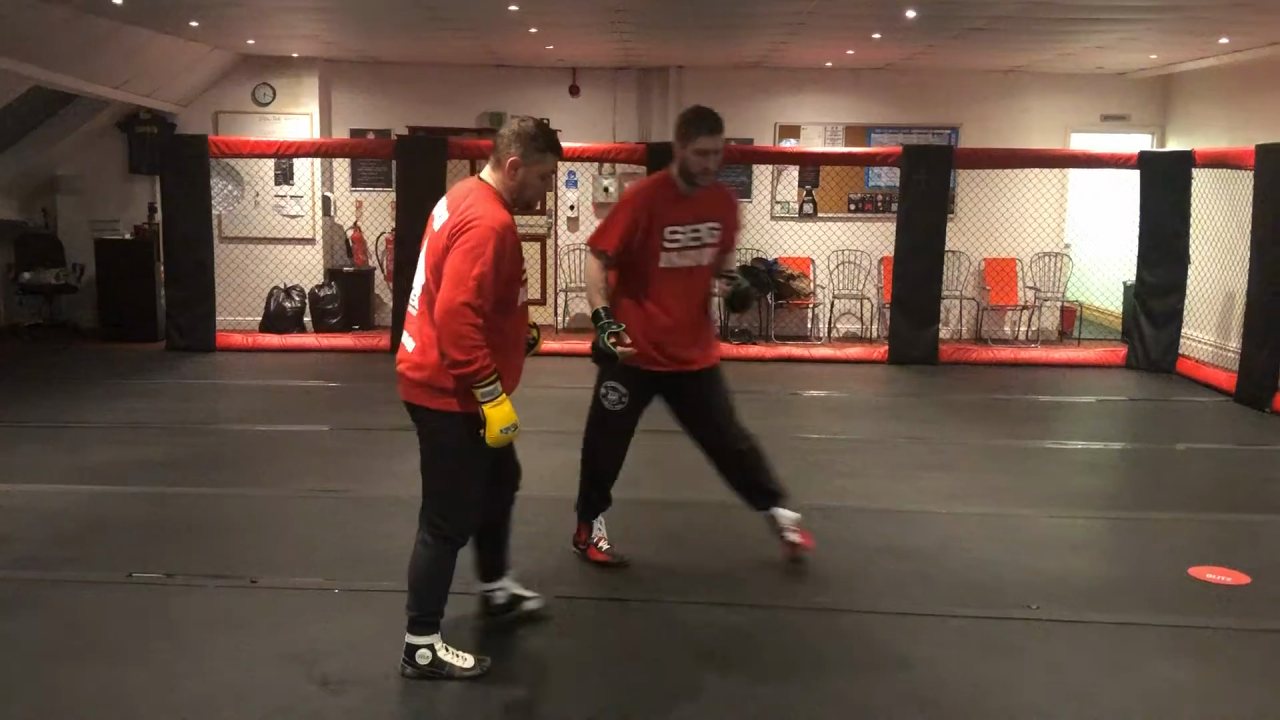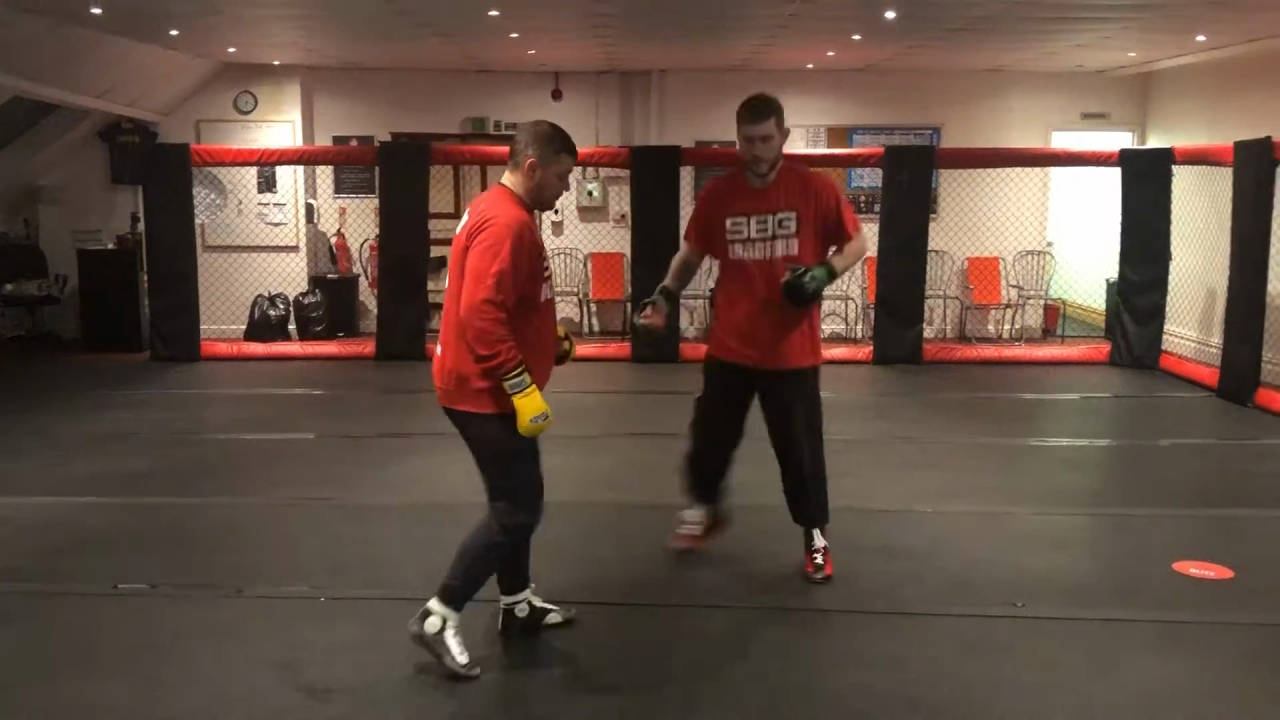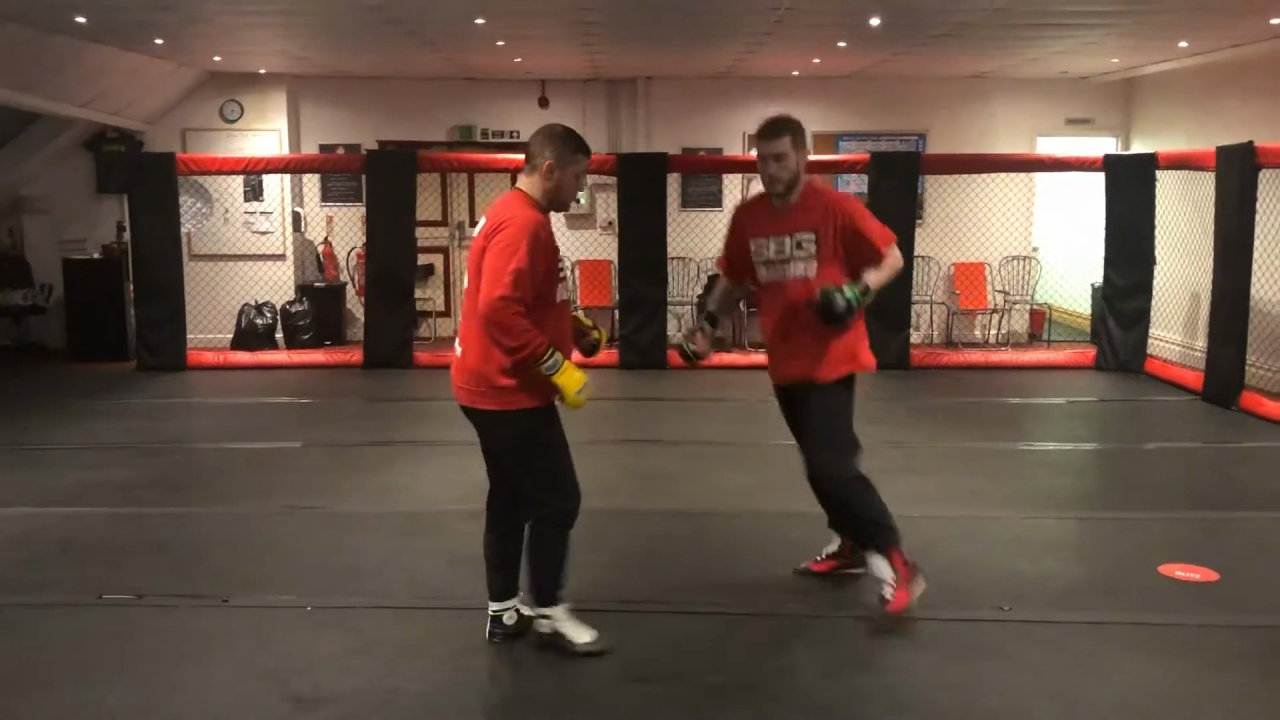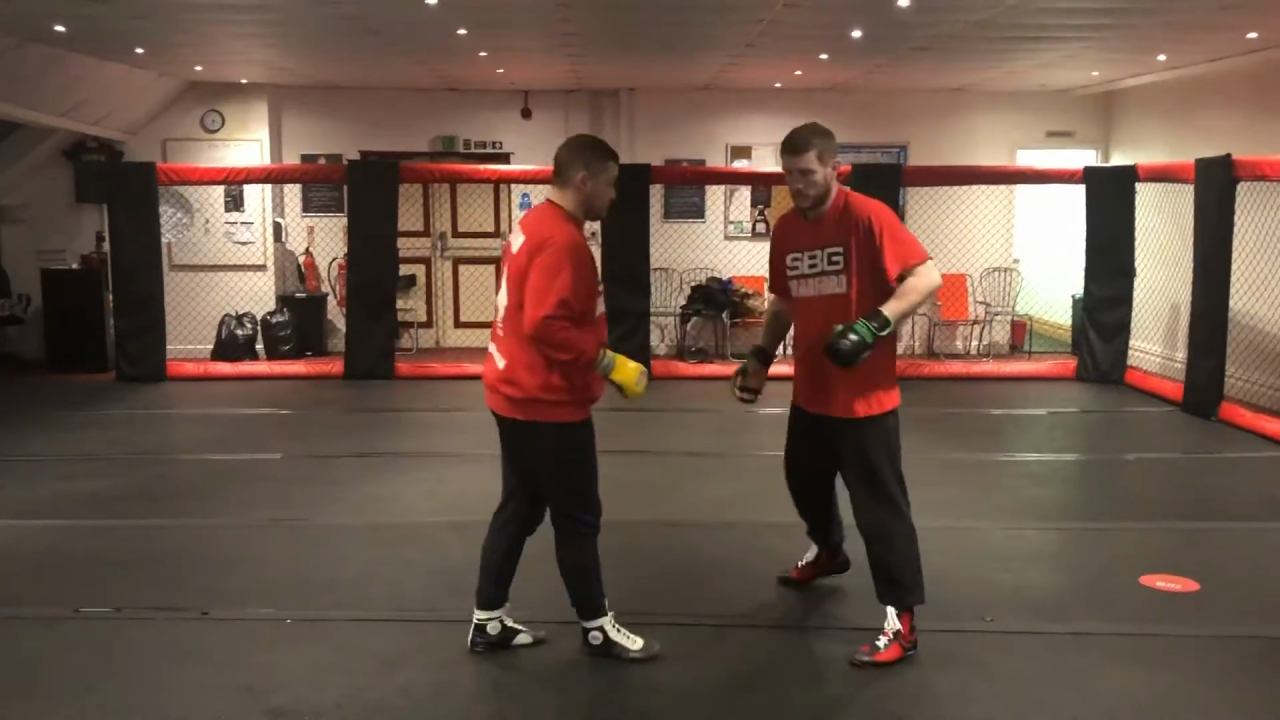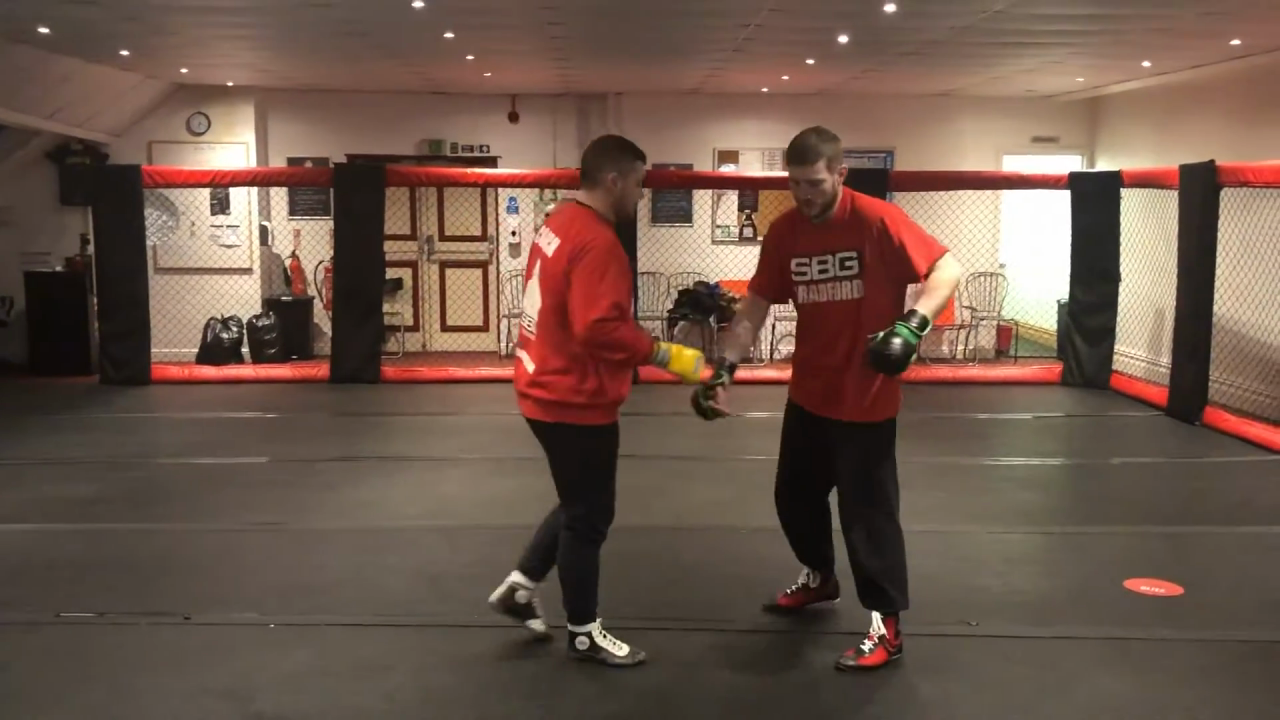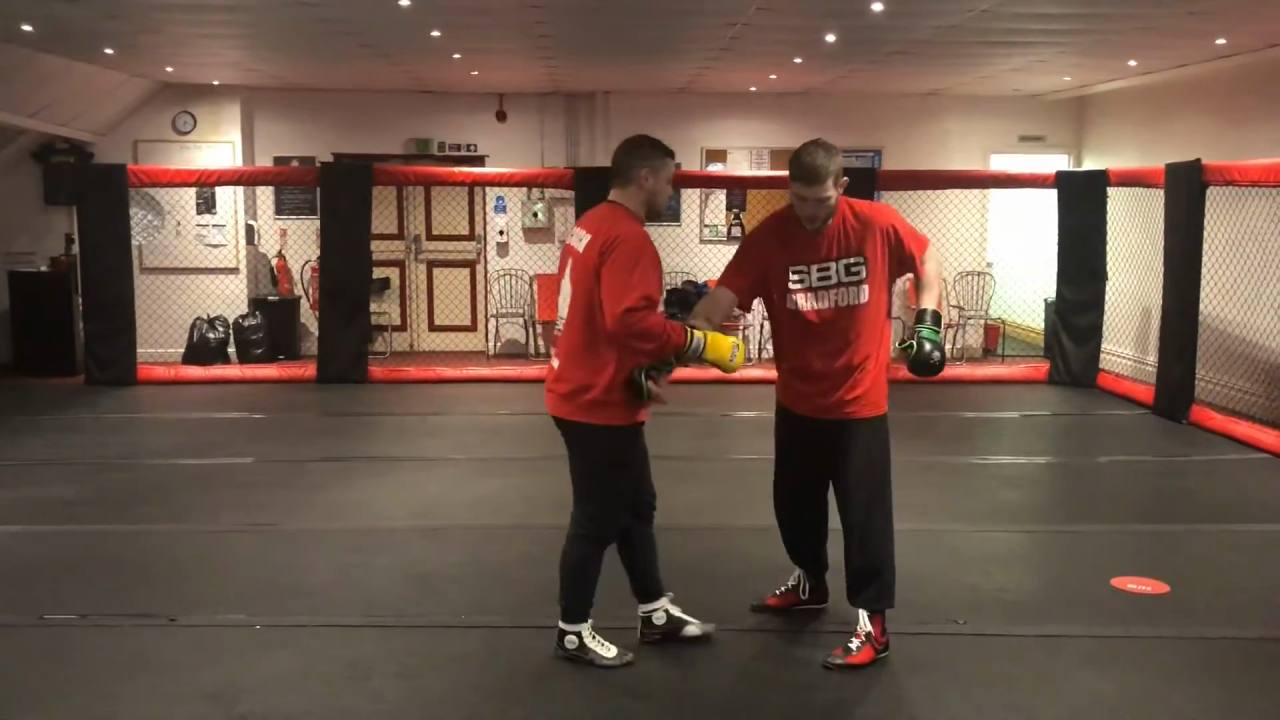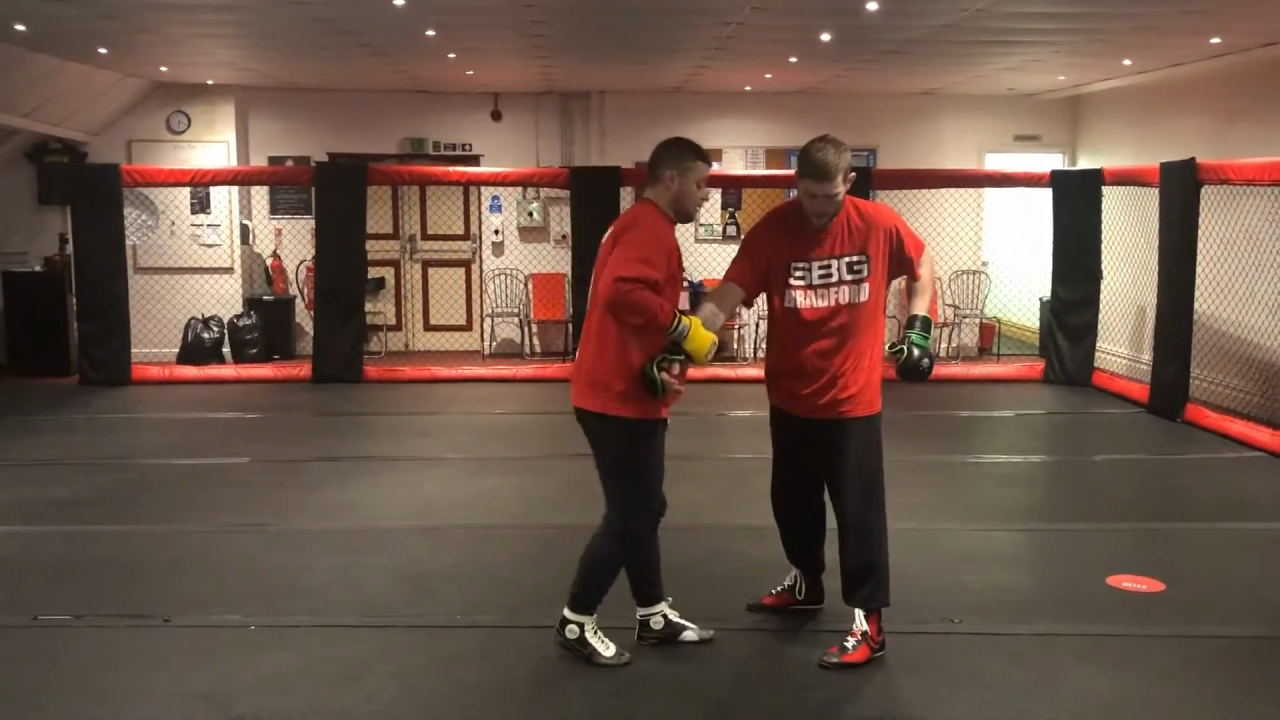
dt=0.3s
person 1, frame 1
left shoulder: (467, 198)
right shoulder: (488, 224)
right elbow: (458, 318)
left wrist: (517, 327)
right wrist: (494, 398)
left hip: (452, 385)
right hip: (451, 394)
left knee: (499, 482)
right knee: (449, 517)
left ankle: (496, 590)
right ankle: (421, 645)
person 1, frame 2
left shoulder: (499, 209)
right shoulder: (507, 223)
right elbow: (481, 316)
left wrist: (550, 332)
right wrist: (523, 389)
left hip: (489, 389)
right hip: (486, 394)
left knee: (517, 495)
right knee: (516, 509)
left ankle: (516, 604)
right ankle: (439, 617)
person 1, frame 3
left shoulder: (515, 214)
right shoulder: (523, 224)
right elbow: (502, 310)
left wrist: (576, 327)
right wrist: (559, 368)
left hip: (493, 387)
right hip: (509, 392)
left knee: (510, 498)
right knee: (557, 501)
left ankle: (504, 610)
right ankle: (548, 613)
person 1, frame 4
left shoulder: (537, 222)
right shoulder: (562, 240)
right elbow: (547, 326)
left wrist: (595, 340)
right wrist: (611, 365)
left hip: (517, 394)
right hip: (549, 404)
left knee: (520, 508)
right knee: (578, 518)
left ankle: (488, 620)
right ankle: (597, 627)
person 1, frame 5
left shoulder: (559, 223)
right shoulder: (597, 243)
right elbow: (600, 330)
right wrist: (669, 357)
left hip: (550, 390)
right hip: (575, 404)
left knee: (579, 504)
right knee: (588, 516)
left ankle: (520, 587)
right ankle: (582, 632)
person 1, frame 6
left shoulder: (591, 226)
right shoulder: (627, 238)
right elbow: (631, 320)
left wrist: (644, 364)
right wrist: (702, 344)
left hip: (590, 392)
right hip: (599, 403)
left knee: (636, 506)
right knee: (598, 519)
left ankle: (656, 612)
right ankle: (573, 632)
person 1, frame 7
left shoulder: (652, 228)
right shoulder: (646, 229)
right elbow: (621, 293)
left wrist: (694, 328)
right wrist: (686, 330)
left hip: (640, 398)
right hip: (619, 400)
left knee: (645, 510)
right knee: (629, 516)
left ankle: (654, 615)
right ankle: (577, 621)
person 2, frame 1
left shoulder: (723, 201)
right shoulder: (642, 198)
right elbow: (598, 260)
left wrist: (729, 278)
right wrist: (603, 321)
left hip: (695, 350)
right hip: (633, 350)
left knee: (727, 440)
right knee: (606, 441)
left ankle: (779, 514)
right ankle: (590, 525)
person 2, frame 2
left shoulder: (814, 187)
right shoulder: (717, 193)
left elbow: (855, 243)
right elbow: (692, 250)
left wrist: (823, 273)
right wrist: (665, 295)
left hip: (792, 349)
right hip: (729, 347)
left knee: (800, 449)
right knee: (710, 439)
left ankle: (814, 534)
right ankle: (705, 510)
person 2, frame 3
left shoulder: (836, 206)
right shoulder: (747, 216)
left elbow: (892, 255)
right elbow: (731, 279)
left wrist: (856, 292)
right wrist: (708, 323)
left hip: (831, 359)
right hip: (786, 364)
left knee: (832, 462)
right knee: (821, 461)
left ankle: (893, 563)
right ankle: (852, 543)
person 2, frame 4
left shoulder: (868, 217)
right shoulder: (785, 229)
left elbow: (927, 277)
left wrist: (872, 326)
right wrist: (761, 357)
left hip: (865, 393)
right hip: (810, 391)
left knee: (879, 503)
right knee: (804, 479)
left ankle: (900, 618)
right ankle: (827, 551)
person 2, frame 5
left shoulder: (876, 220)
right shoulder: (783, 232)
left elbow: (947, 269)
right elbow: (756, 308)
left wrist: (911, 326)
right wrist: (723, 370)
left hip: (867, 398)
right hip: (807, 395)
left knee: (868, 510)
right knee: (794, 495)
left ankle: (886, 625)
right ankle: (819, 578)
person 2, frame 6
left shoulder: (877, 223)
right shoulder: (768, 237)
left elbow: (927, 259)
right elbow: (717, 304)
left wrist: (927, 323)
left hip: (860, 399)
right hip: (796, 399)
left knee: (864, 508)
right knee: (793, 500)
left ankle: (873, 623)
right ankle: (809, 582)
person 2, frame 7
left shoulder: (880, 224)
right shoulder: (771, 231)
left elbow: (922, 267)
right elbow: (724, 299)
left wrist: (917, 328)
left hip: (853, 398)
right hip: (789, 396)
left knee: (858, 506)
right knee: (791, 497)
left ankle: (868, 623)
right ankle: (805, 581)
